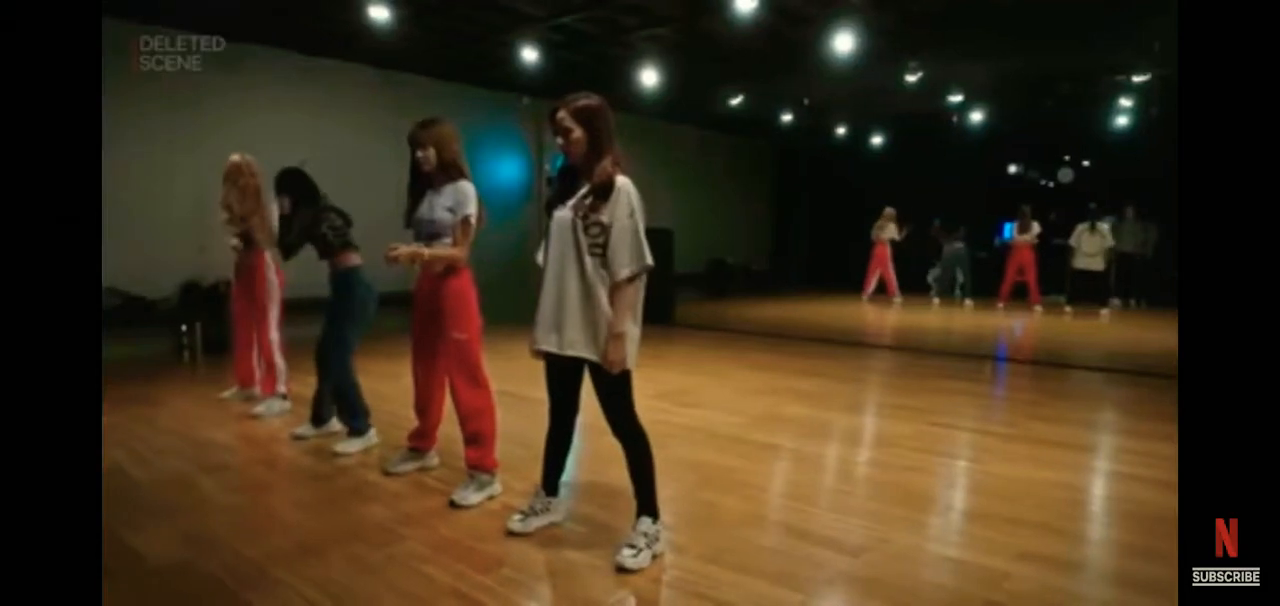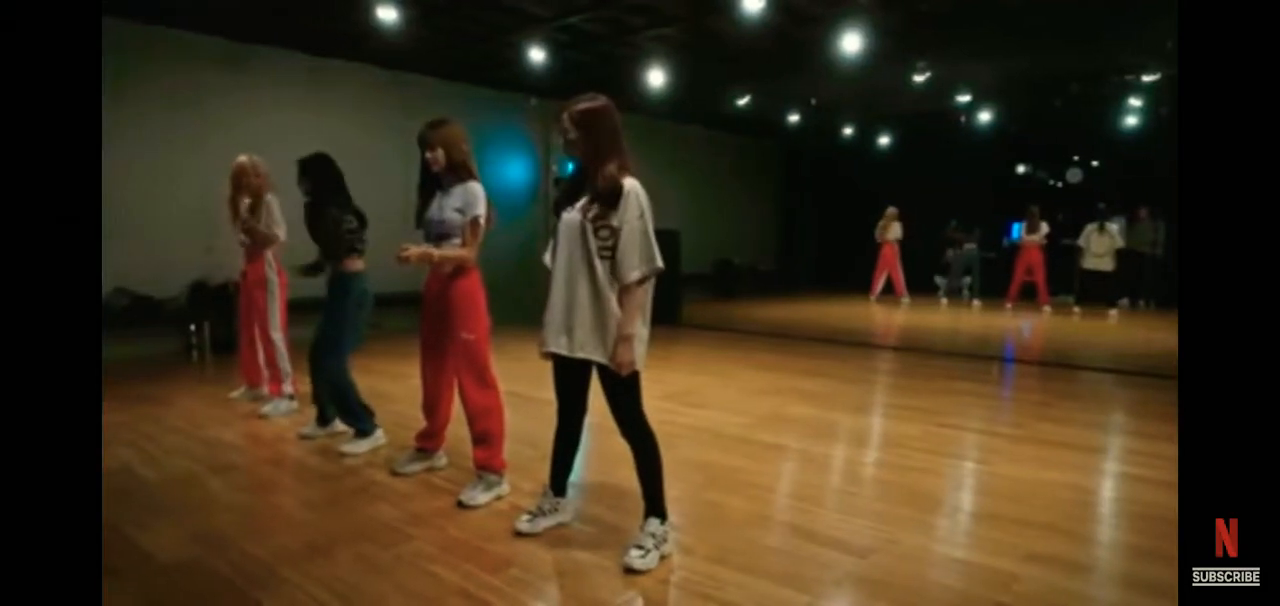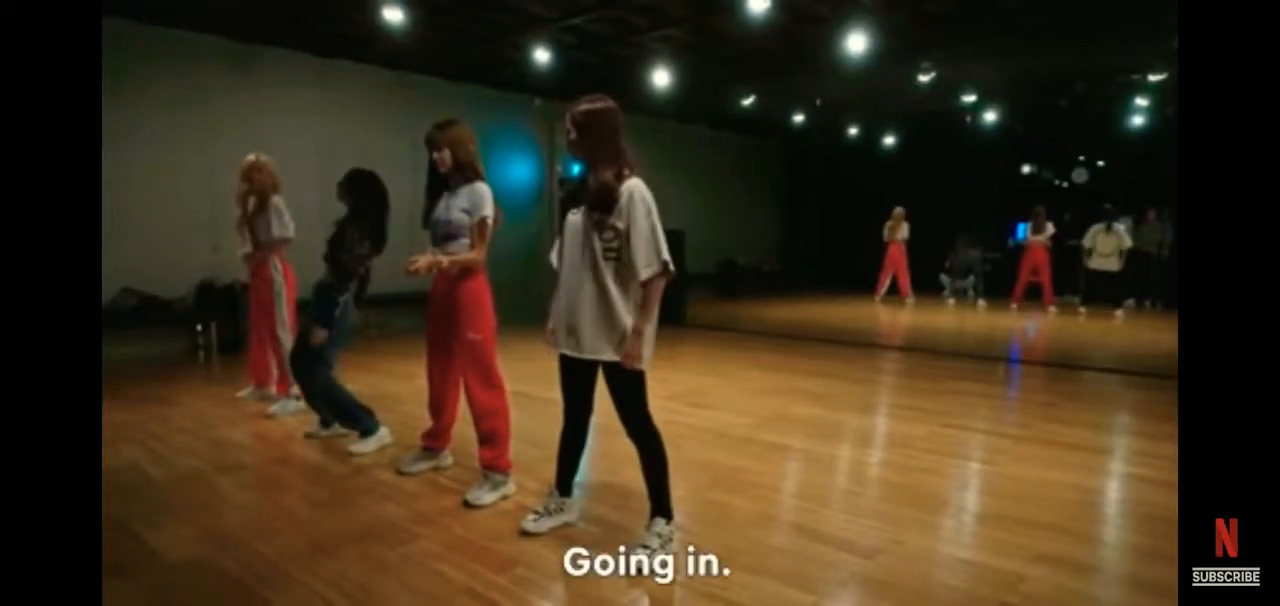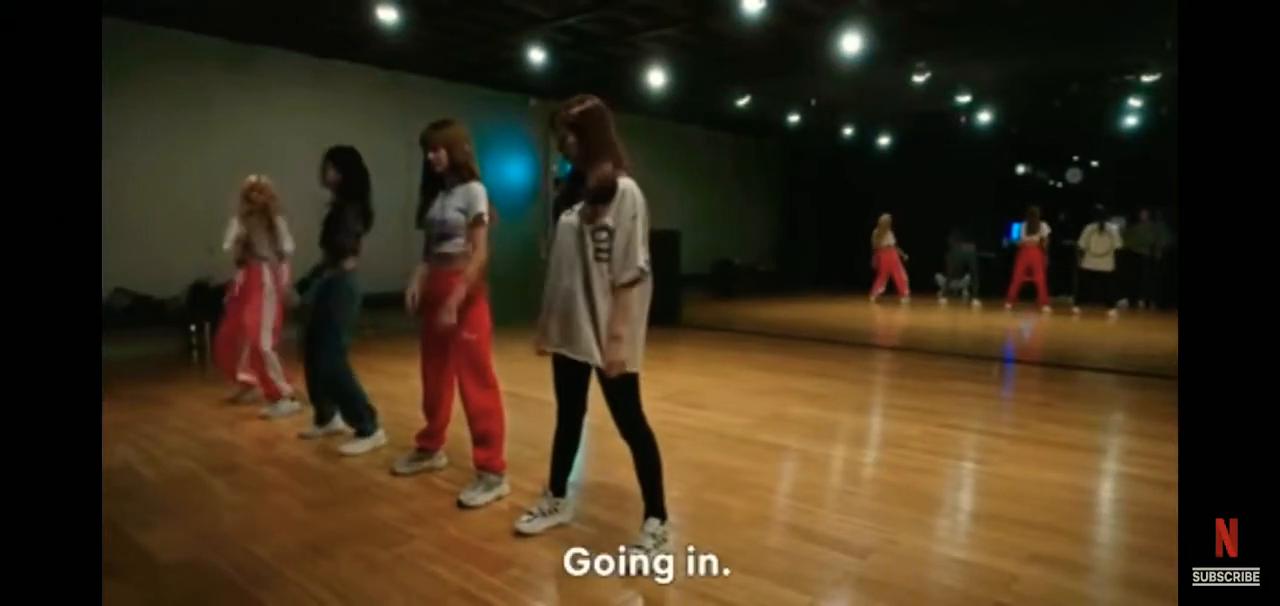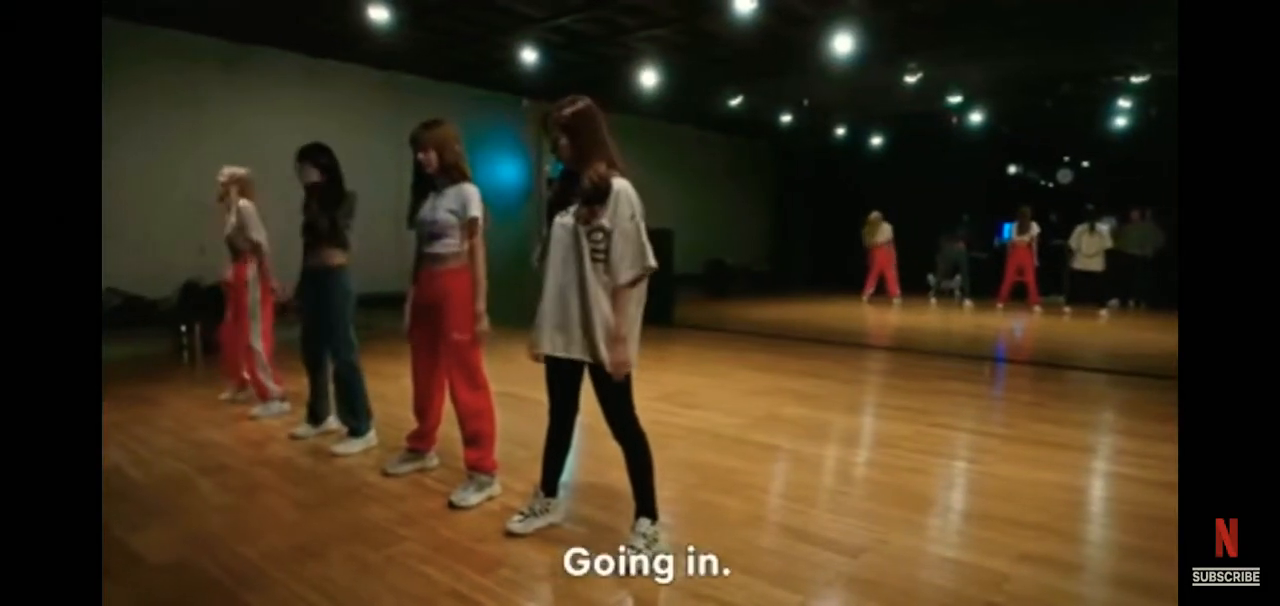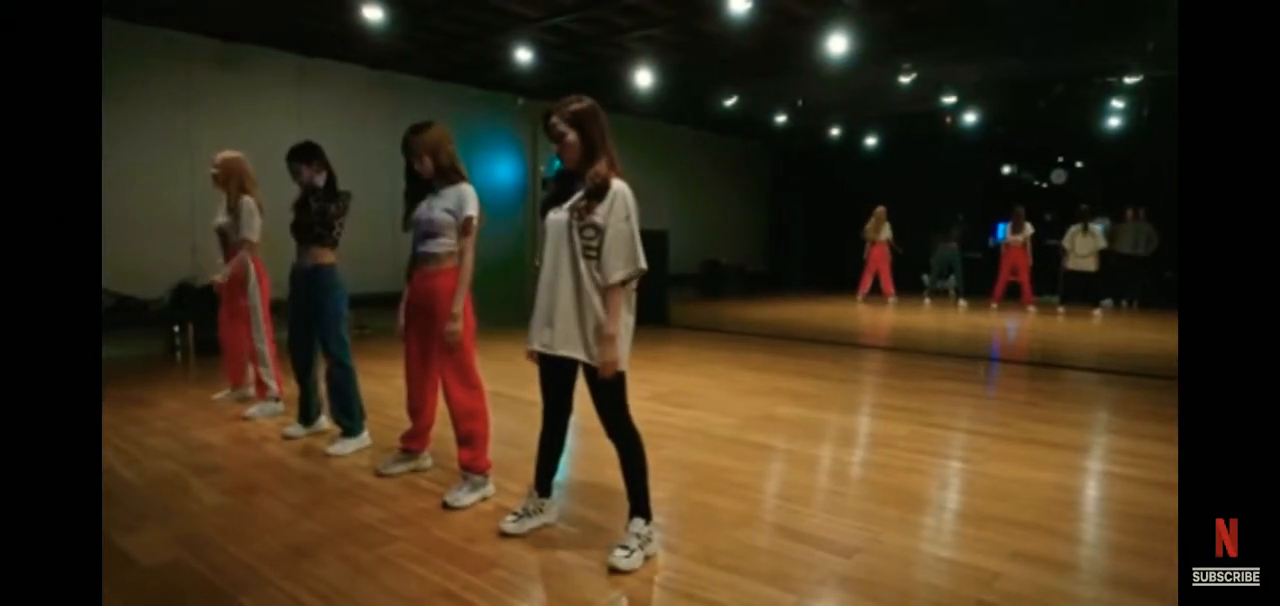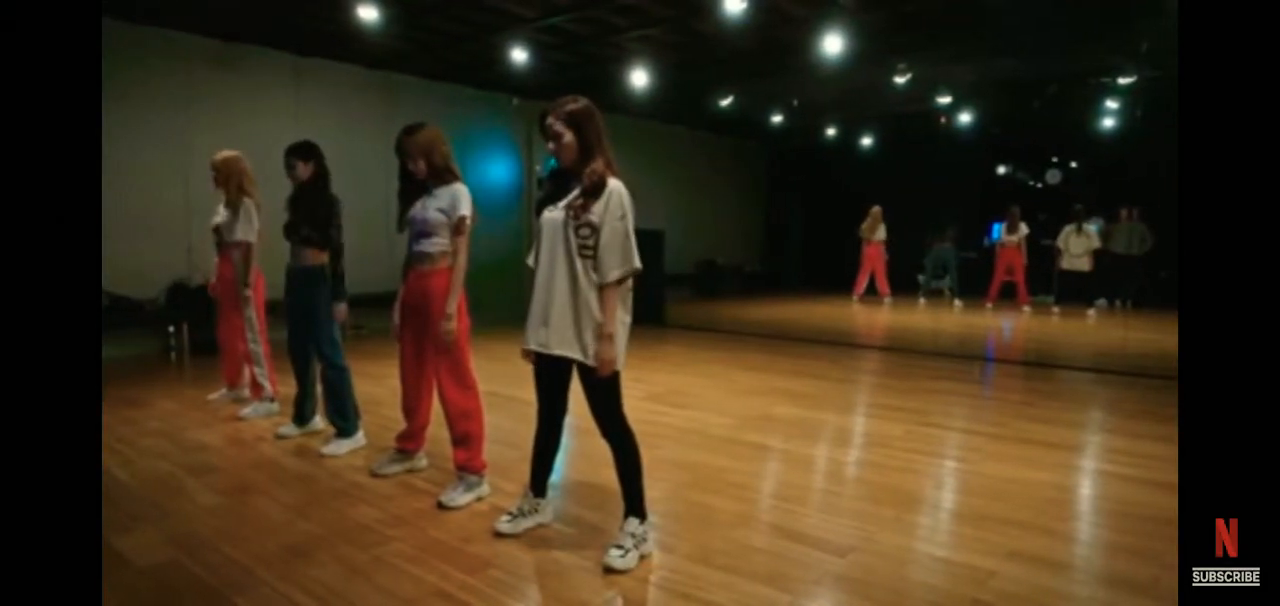
dt=0.5s
person 1, frame 1
left shoulder: (618, 190)
right shoulder: (565, 189)
left elbow: (628, 272)
right elbow: (552, 265)
left wrist: (618, 334)
right wrist: (541, 324)
left hip: (602, 333)
right hip: (562, 329)
left knee: (622, 422)
right knee: (560, 415)
left ankle: (649, 523)
right ankle: (549, 498)
person 1, frame 2
left shoulder: (627, 191)
right shoulder: (574, 191)
left elbow: (637, 274)
right elbow: (560, 265)
left wrist: (627, 336)
right wrist: (550, 324)
left hip: (610, 334)
right hip: (570, 330)
left knee: (631, 423)
right knee: (568, 416)
left ankle: (657, 524)
right ankle: (557, 499)
person 1, frame 3
left shoulder: (632, 193)
right shoulder: (581, 191)
left elbow: (653, 270)
right elbow: (565, 263)
left wrist: (639, 332)
right wrist: (555, 314)
left hip: (616, 335)
right hip: (576, 330)
left knee: (636, 423)
right knee: (575, 415)
left ankle: (662, 522)
right ankle: (563, 498)
person 1, frame 4
left shoulder: (623, 192)
right shoulder: (573, 192)
left elbow: (628, 274)
right elbow: (559, 267)
left wrist: (618, 336)
right wrist: (545, 321)
left hip: (605, 335)
right hip: (568, 330)
left knee: (630, 423)
right knee: (568, 416)
left ankle: (656, 523)
right ankle: (556, 499)
person 1, frame 5
left shoulder: (618, 193)
left elbow: (629, 274)
right elbow: (552, 269)
left wrist: (620, 337)
right wrist: (540, 327)
left hip: (602, 334)
right hip: (562, 331)
left knee: (621, 424)
right knee: (560, 418)
left ankle: (647, 523)
right ankle: (548, 500)
person 1, frame 6
left shoulder: (614, 193)
right shoulder: (563, 192)
left elbow: (618, 274)
right elbow: (550, 267)
left wrist: (610, 337)
right wrist: (538, 327)
left hip: (595, 334)
right hip: (556, 330)
left knee: (616, 424)
right knee: (554, 416)
left ankle: (641, 524)
right ankle: (541, 500)
person 1, frame 7
left shoulder: (610, 192)
right shoulder: (557, 193)
left elbow: (616, 273)
right elbow: (543, 268)
left wrist: (608, 335)
right wrist: (532, 327)
left hip: (591, 333)
right hip: (551, 330)
left knee: (611, 423)
right knee: (548, 416)
left ankle: (636, 524)
right ankle: (536, 501)
person 2, frame 1
left shoulder: (461, 190)
right shoulder: (424, 191)
left elbow: (460, 253)
right elbow: (424, 245)
left wrist: (417, 254)
right wrist: (407, 253)
left hip: (453, 287)
right hip: (426, 285)
left knee: (466, 378)
right knee: (426, 372)
left ankle: (484, 471)
right ankle: (423, 447)
person 2, frame 2
left shoulder: (471, 190)
right shoulder: (435, 192)
left elbow: (469, 254)
right elbow: (433, 245)
left wrist: (428, 254)
right wrist: (418, 255)
left hip: (462, 288)
right hip: (435, 286)
left knee: (475, 379)
right knee: (434, 373)
left ankle: (492, 471)
right ankle: (430, 447)
person 2, frame 3
left shoulder: (478, 191)
right shoulder: (442, 193)
left elbow: (478, 255)
right elbow: (440, 247)
left wrist: (436, 261)
right wrist: (426, 260)
left hip: (469, 289)
right hip: (441, 289)
left knee: (481, 379)
right knee: (440, 374)
left ankle: (498, 470)
right ankle: (436, 446)
person 2, frame 4
left shoulder: (473, 191)
right shoulder: (437, 194)
left elbow: (479, 255)
right elbow: (430, 251)
left wrist: (455, 301)
right wrist: (417, 280)
left hip: (463, 291)
right hip: (436, 289)
left knee: (476, 381)
right knee: (434, 376)
left ankle: (492, 471)
right ankle: (430, 447)
person 2, frame 5
left shoulder: (465, 192)
right shoulder: (427, 195)
left elbow: (477, 255)
right elbow: (420, 253)
left wrist: (480, 308)
right wrist: (411, 297)
left hip: (455, 290)
right hip: (426, 290)
left knee: (467, 382)
right knee: (425, 377)
left ankle: (483, 472)
right ankle: (422, 448)
person 2, frame 6
left shoulder: (462, 193)
right shoulder: (422, 195)
left elbow: (467, 256)
right elbow: (416, 253)
left wrist: (457, 310)
right wrist: (405, 299)
left hip: (447, 288)
right hip: (420, 289)
left knee: (461, 382)
right knee: (418, 377)
left ankle: (477, 472)
right ankle: (415, 448)
person 2, frame 7
left shoulder: (456, 192)
right shoulder: (416, 195)
left elbow: (461, 256)
right elbow: (411, 253)
left wrist: (451, 310)
right wrist: (400, 299)
left hip: (441, 287)
right hip: (414, 289)
left knee: (455, 381)
right knee: (413, 377)
left ankle: (473, 472)
right ankle: (411, 448)
person 3, frame 1
left shoulder: (308, 213)
right shoulder: (319, 211)
left elbow: (286, 251)
right elbow: (292, 248)
left wrist: (284, 216)
right wrist: (288, 217)
left hip: (352, 286)
right hip: (345, 285)
left knee: (338, 359)
right knee: (326, 355)
left ankle: (362, 430)
right ankle: (324, 419)
person 3, frame 2
left shoulder: (330, 210)
right shoulder: (337, 207)
left elbow: (334, 255)
left wrist: (311, 268)
left hip: (349, 288)
right hip: (344, 286)
left knee: (332, 362)
right knee: (320, 356)
left ankle: (368, 430)
right ankle: (328, 419)
person 3, frame 3
left shoulder: (353, 228)
right shoulder: (362, 225)
left elbow: (346, 277)
right elbow: (359, 273)
left wrist: (324, 323)
right wrist: (358, 302)
left hip: (333, 301)
right hip: (330, 299)
left knee: (315, 372)
right knee: (302, 363)
left ankle: (373, 429)
right ankle: (332, 420)
person 3, frame 4
left shoulder: (349, 208)
right shoulder: (343, 205)
left elbow: (338, 256)
left wrist: (305, 286)
right wrist: (310, 285)
left hip: (338, 286)
right hip: (331, 285)
left knee: (333, 361)
right knee: (315, 356)
left ankle: (369, 430)
right ankle: (328, 417)
person 3, frame 5
left shoulder: (343, 199)
right shoulder: (315, 201)
left elbow: (327, 224)
left wrist: (312, 190)
right wrist: (301, 283)
left hip: (334, 280)
right hip: (312, 280)
left knee: (343, 355)
right knee: (313, 352)
left ankle: (362, 430)
right ankle: (321, 417)
person 3, frame 6
left shoulder: (338, 198)
right shoulder: (305, 201)
left elbow: (319, 216)
left wrist: (318, 188)
left hip: (324, 279)
right hip: (300, 278)
left knee: (336, 354)
right knee: (300, 350)
left ankle: (355, 430)
right ankle: (311, 417)
person 3, frame 7
left shoulder: (327, 201)
right shoulder: (299, 200)
left elbow: (336, 250)
right elbow: (295, 240)
left wrist: (339, 296)
left hip: (317, 280)
right hip: (295, 279)
left knee: (329, 354)
right knee: (299, 351)
left ankle: (350, 430)
right ankle: (306, 417)
person 4, frame 1
left shoulder: (264, 204)
right shoulder: (233, 203)
left elbow: (271, 241)
right elbow: (233, 234)
left wrist: (257, 219)
right wrist: (234, 240)
left hip: (263, 269)
right hip: (242, 268)
left knee: (267, 332)
right knee: (242, 329)
left ankle: (278, 395)
right ankle: (248, 384)
person 4, frame 2
left shoulder: (267, 200)
right shoulder: (244, 202)
left elbow: (275, 238)
right elbow: (244, 237)
left wrist: (250, 224)
right wrist: (241, 224)
left hip: (267, 270)
right hip: (250, 267)
left knee: (271, 331)
right knee: (248, 329)
left ankle: (285, 394)
right ankle: (255, 383)
person 4, frame 3
left shoulder: (274, 202)
right shoulder: (252, 203)
left elbow: (286, 238)
right elbow: (249, 236)
left wrist: (258, 254)
right wrist: (249, 252)
left hip: (275, 271)
right hip: (260, 270)
left knee: (280, 332)
right knee: (259, 330)
left ankle: (292, 395)
right ankle: (263, 383)
person 4, frame 4
left shoulder: (275, 221)
right shoulder: (240, 222)
left elbow: (284, 256)
right elbow: (236, 257)
left wrist: (284, 285)
right wrist: (231, 290)
left hip: (264, 282)
right hip: (243, 282)
left knee: (260, 342)
right knee: (228, 338)
left ankle: (285, 397)
right ankle: (249, 384)
person 4, frame 5
left shoulder: (244, 206)
right shoulder: (232, 209)
left elbow: (260, 244)
left wrist: (268, 279)
left hip: (252, 275)
right hip: (241, 276)
left knee: (253, 338)
right knee: (231, 334)
left ankle: (275, 398)
right ankle: (244, 385)
person 4, frame 6
left shoulder: (246, 202)
right shoulder: (227, 203)
left elbow: (249, 245)
right elbow: (229, 245)
left wrist: (226, 272)
right wrist: (224, 275)
left hip: (247, 274)
right hip: (233, 275)
left knee: (257, 336)
right knee: (231, 333)
left ankle: (271, 398)
right ankle: (241, 385)
person 4, frame 7
left shoulder: (245, 203)
right shoulder: (224, 204)
left elbow: (250, 246)
right elbow: (221, 247)
left wrist: (247, 284)
right wrist: (216, 277)
left hip: (243, 276)
right hip: (227, 275)
left knee: (252, 336)
right knee: (229, 335)
left ankle: (266, 398)
right ankle: (235, 385)
